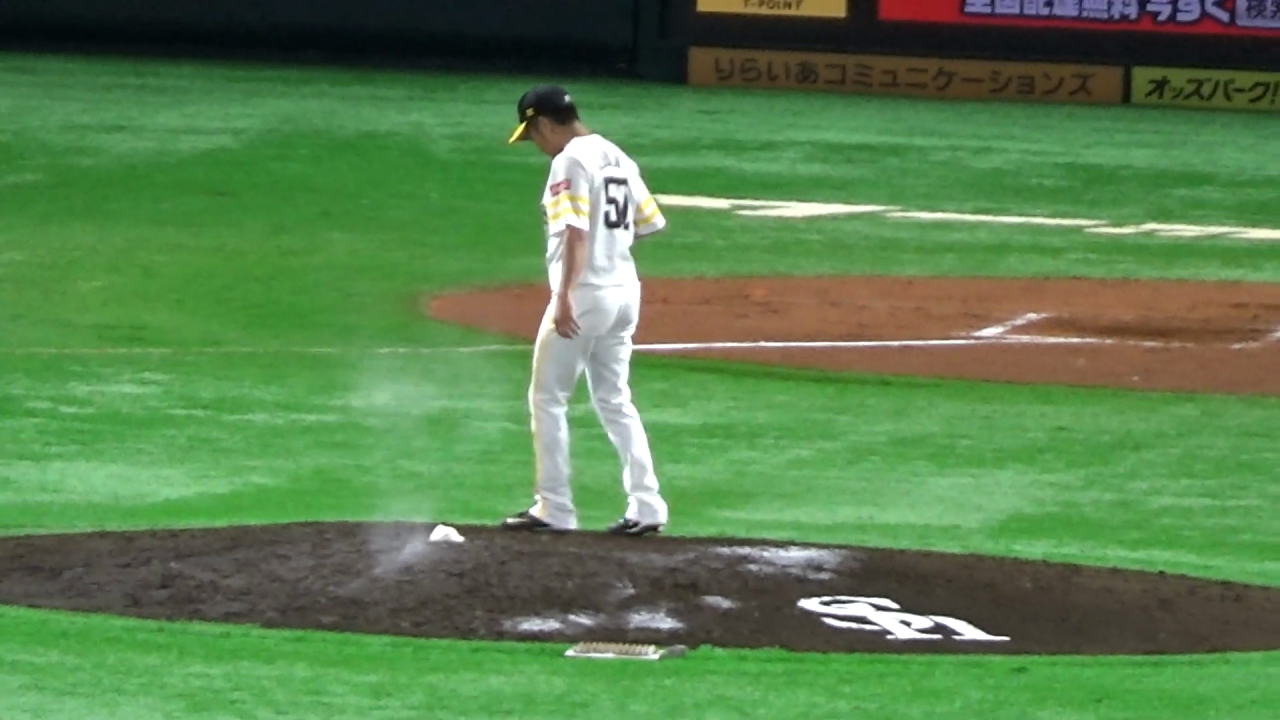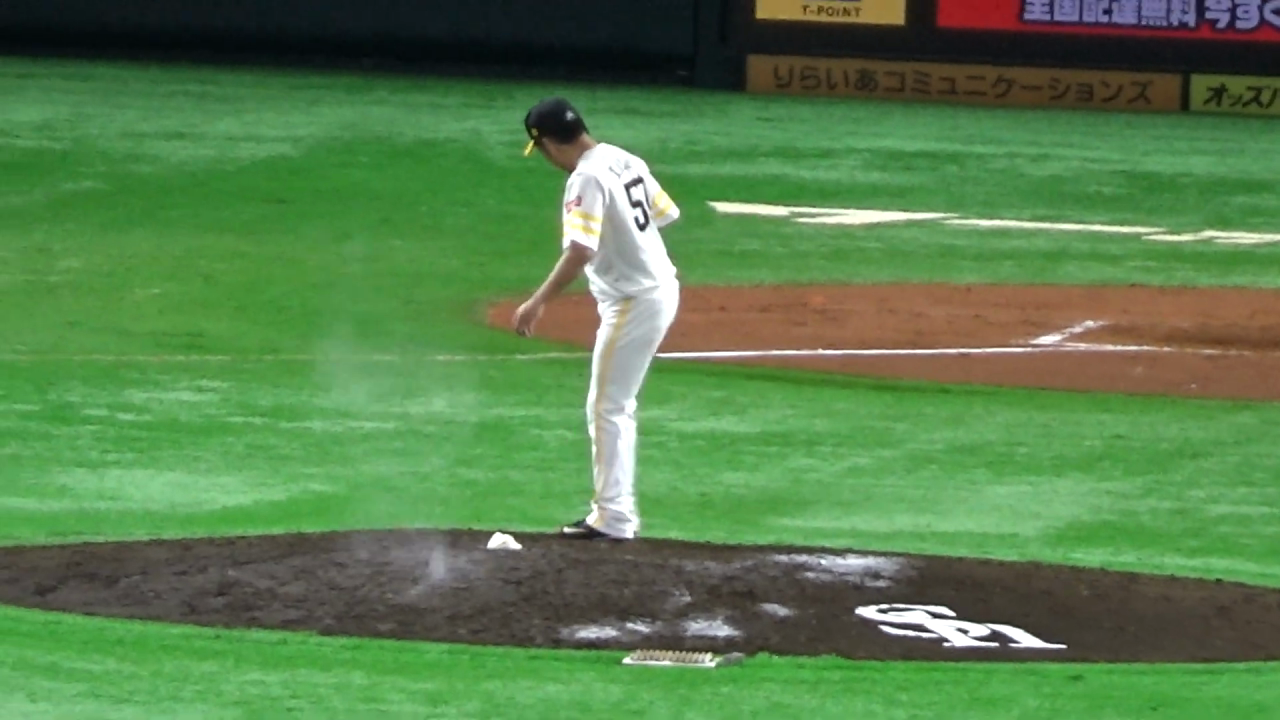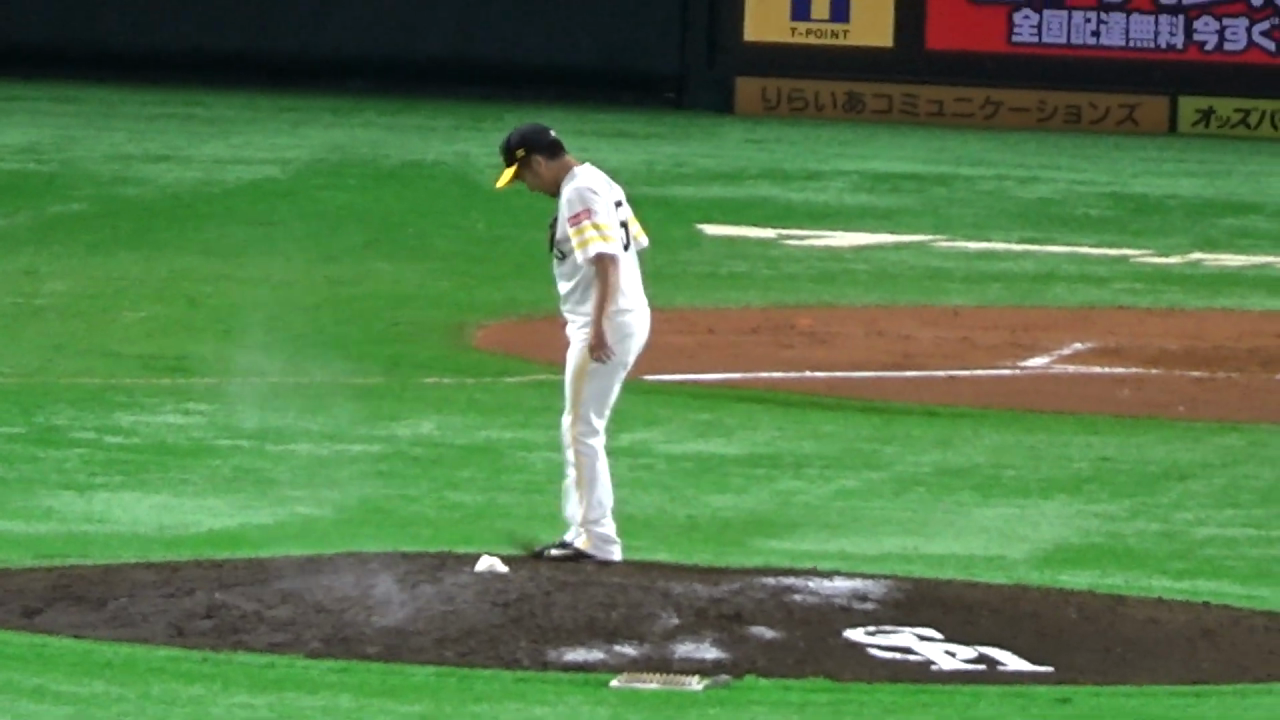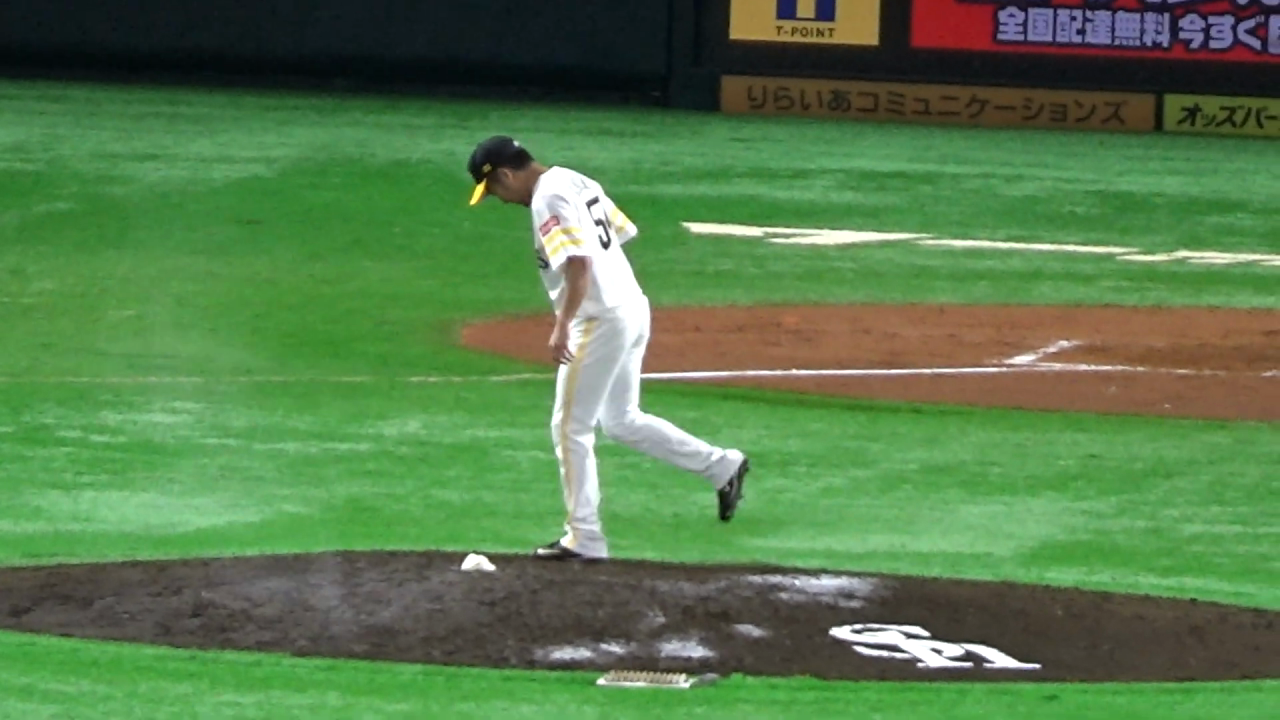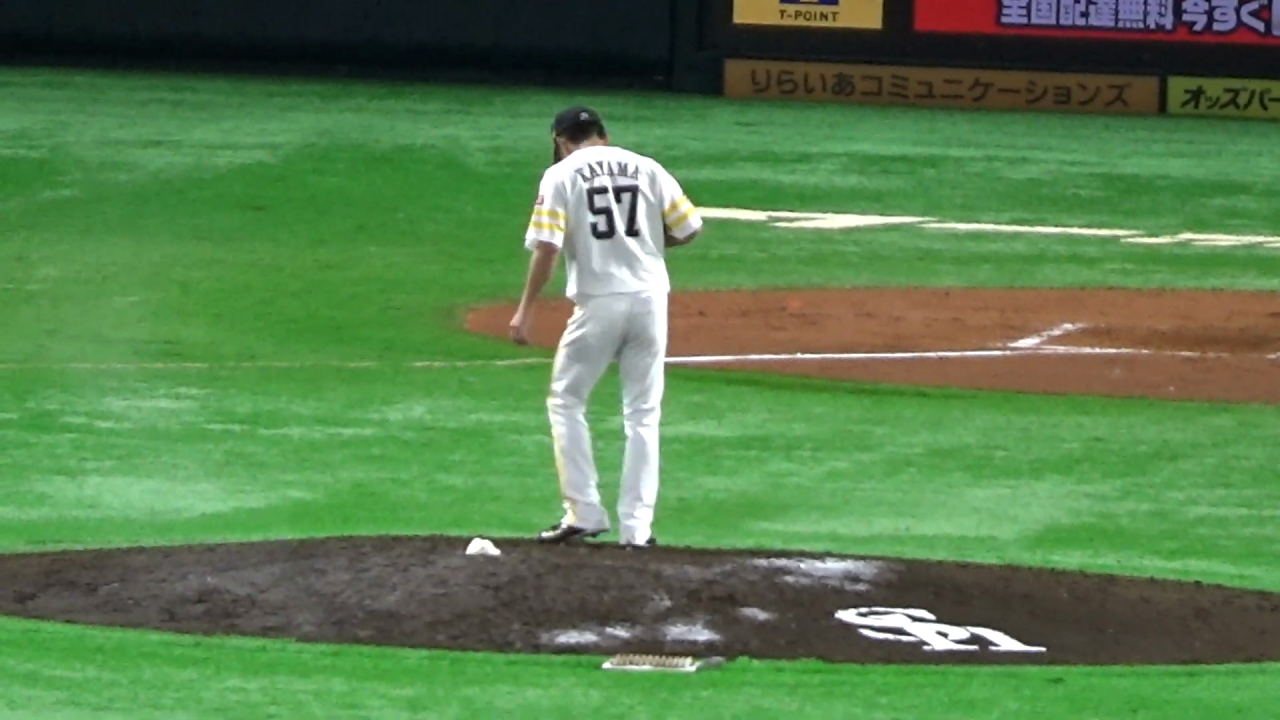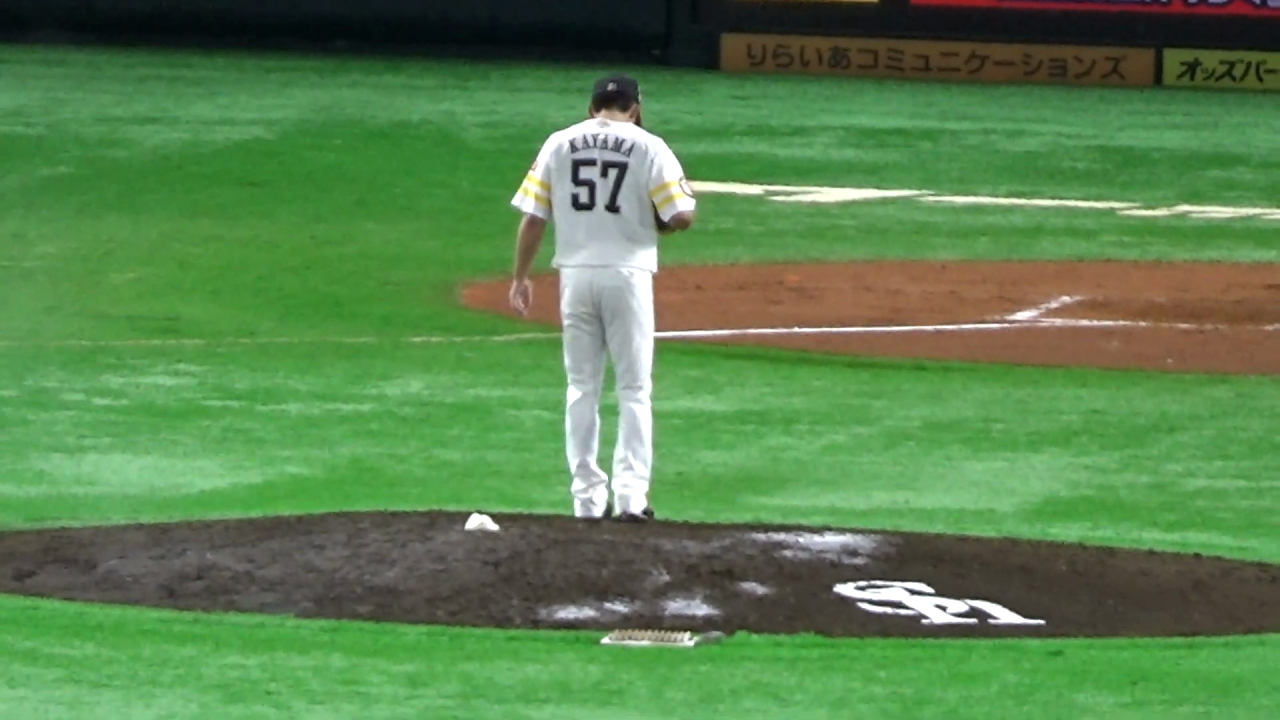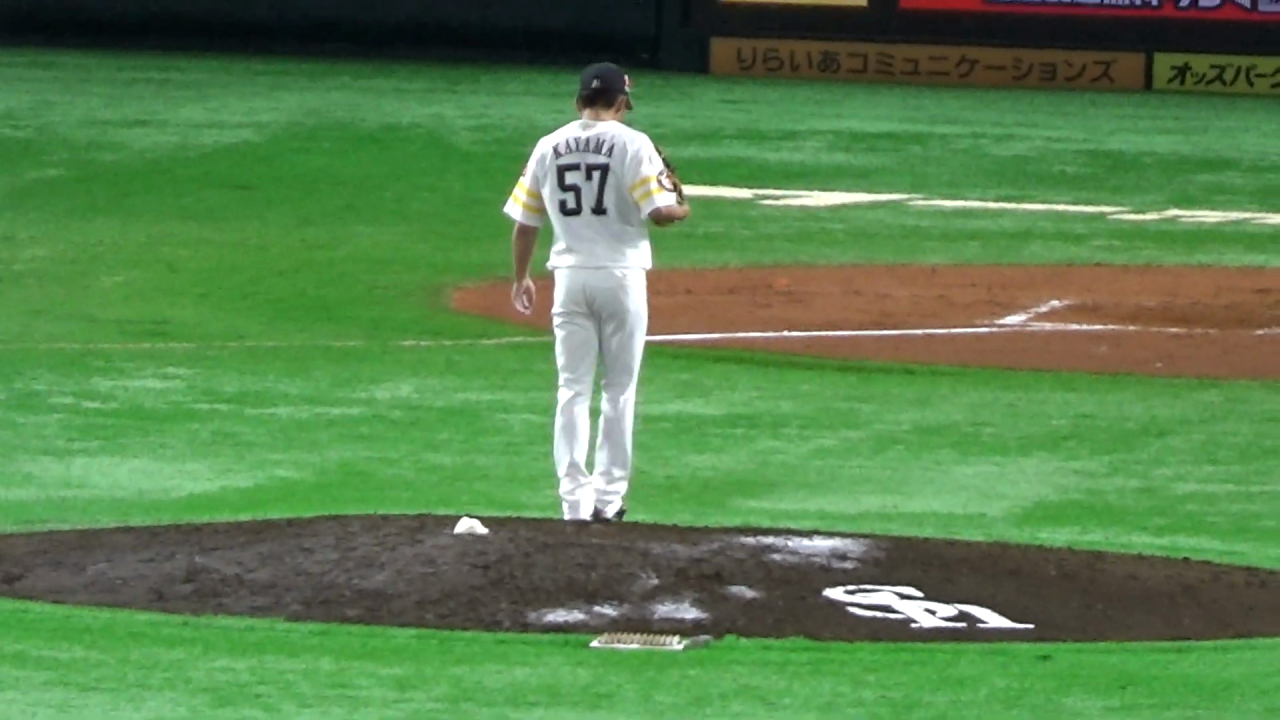
dt=0.5s
person 1, frame 1
left shoulder: (570, 161)
right shoulder: (620, 158)
left elbow: (576, 235)
right elbow: (650, 224)
left wrist: (564, 296)
left hip: (586, 296)
right hip: (624, 292)
left knee: (548, 399)
right knee: (615, 403)
left ankle: (555, 509)
right ankle: (645, 505)
person 1, frame 2
left shoulder: (586, 178)
right shoulder: (627, 160)
left elbow: (580, 251)
right elbow: (665, 214)
left wrist: (537, 301)
left hip: (634, 303)
right hip: (659, 292)
left knee: (606, 409)
right knee: (618, 404)
left ankle: (611, 518)
right ankle: (616, 506)
person 1, frame 3
left shoulder: (579, 191)
right shoulder: (598, 182)
left elbow: (605, 259)
right elbow: (636, 244)
left wrist: (599, 323)
left hip: (610, 323)
right hip: (628, 317)
left knee: (581, 430)
right knee: (584, 428)
left ankle: (597, 541)
right ankle: (583, 531)
person 1, frame 4
left shoulder: (547, 198)
right shoulder: (578, 181)
left elbow: (577, 265)
right elbow: (623, 232)
left wrist: (561, 326)
left hip: (603, 320)
right hip: (633, 310)
left knee: (571, 428)
right knee: (622, 418)
left ankle: (585, 539)
right ankle: (718, 464)
person 1, frame 5
left shoulder: (560, 175)
right shoulder: (647, 167)
left elbow: (547, 249)
right elbow: (688, 230)
left wrist: (525, 309)
left hip: (597, 304)
right hip: (650, 301)
left knee: (565, 402)
right knee: (643, 415)
left ankle: (584, 513)
right ankle: (637, 527)
person 1, frame 6
left shoulder: (559, 143)
right shoulder: (649, 146)
left elbow: (533, 217)
right elbow: (681, 217)
left wrist: (520, 276)
right wrist: (659, 224)
left hip: (576, 275)
right hip: (627, 275)
left knee: (582, 389)
right knee: (634, 388)
left ankle: (589, 498)
right ankle: (630, 491)
person 1, frame 7
left shoulder: (548, 147)
right shoulder: (633, 142)
left elbow: (524, 222)
right elbow: (660, 212)
left wrist: (521, 278)
right wrist: (681, 210)
left hip: (570, 278)
right hip: (620, 277)
left knee: (573, 390)
right knee: (619, 389)
left ankle: (576, 500)
right ankle: (608, 496)
